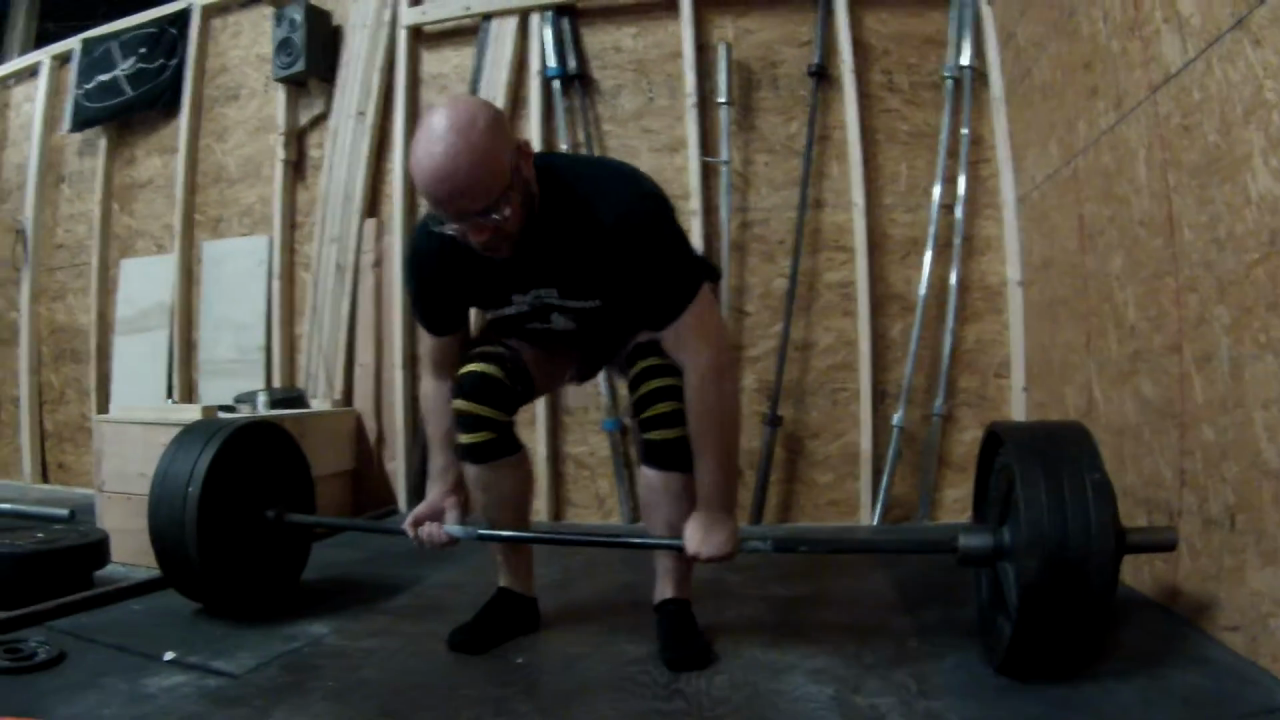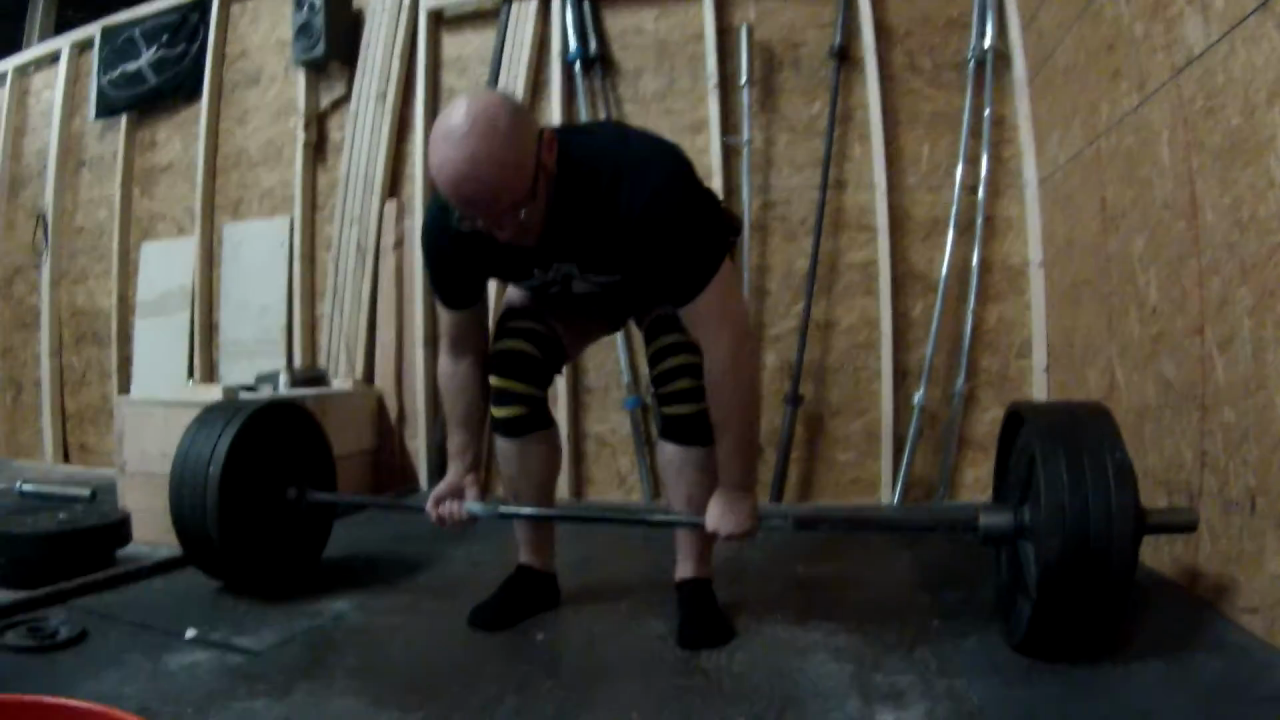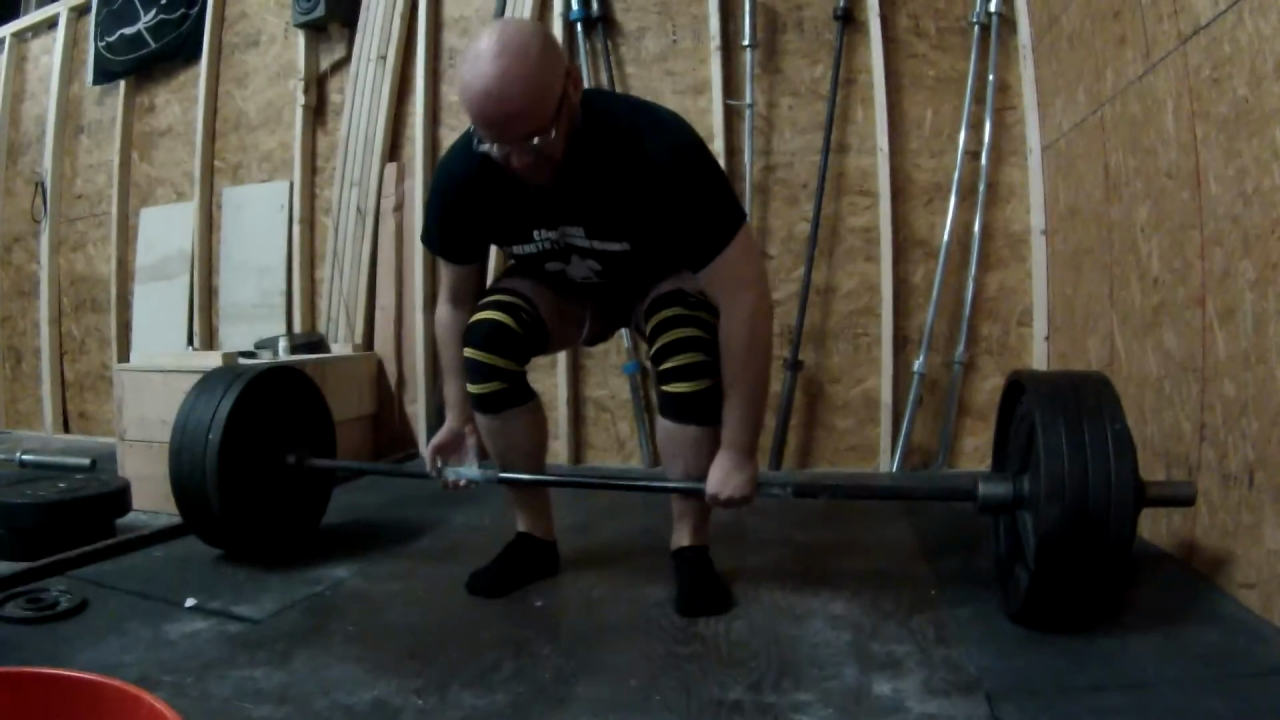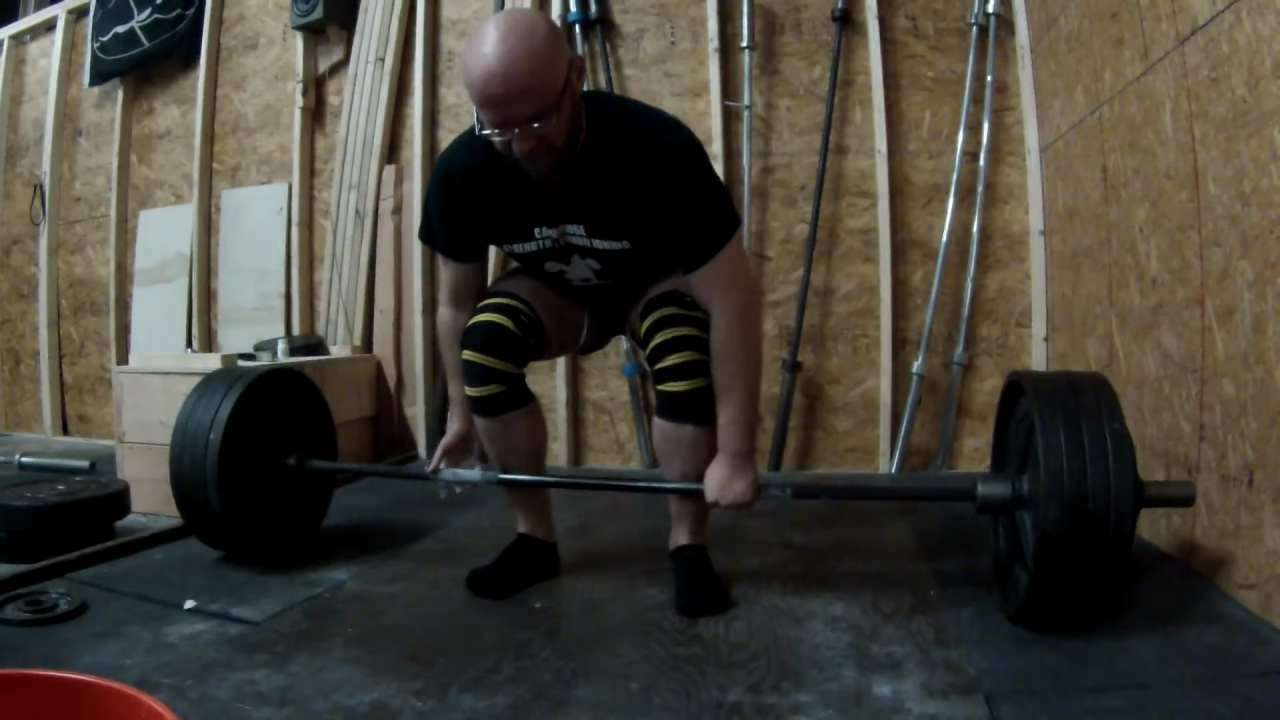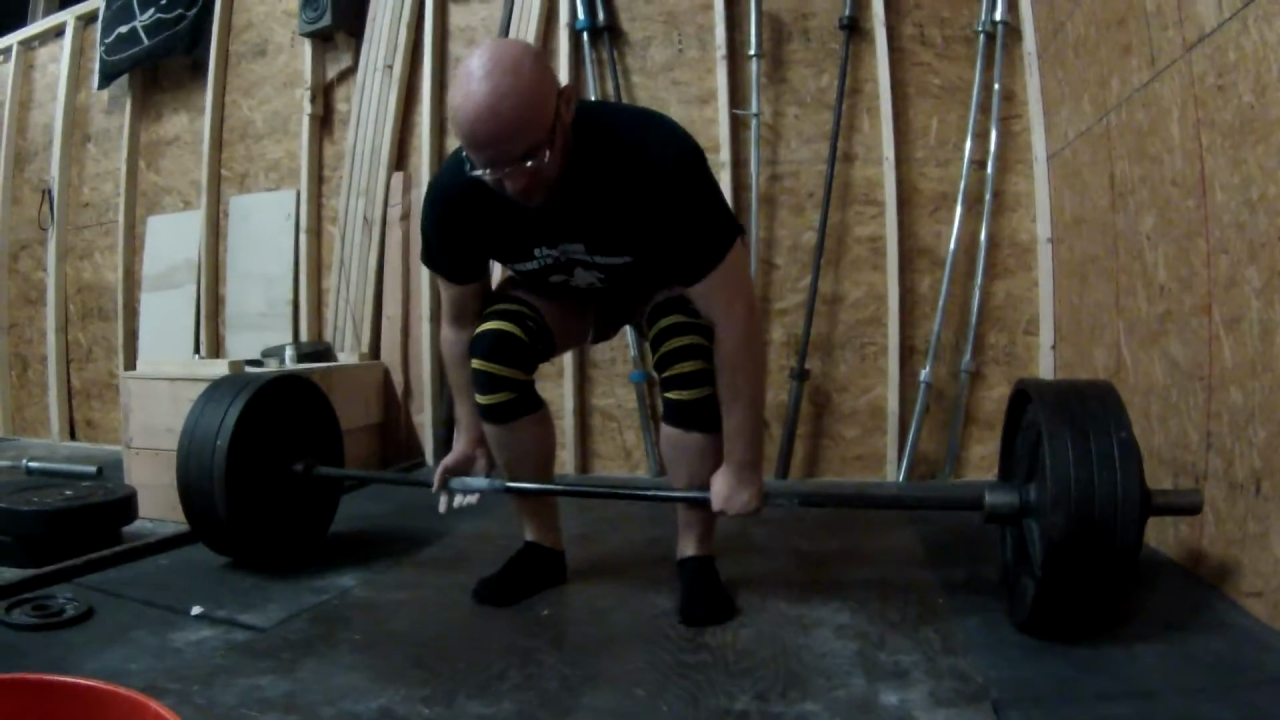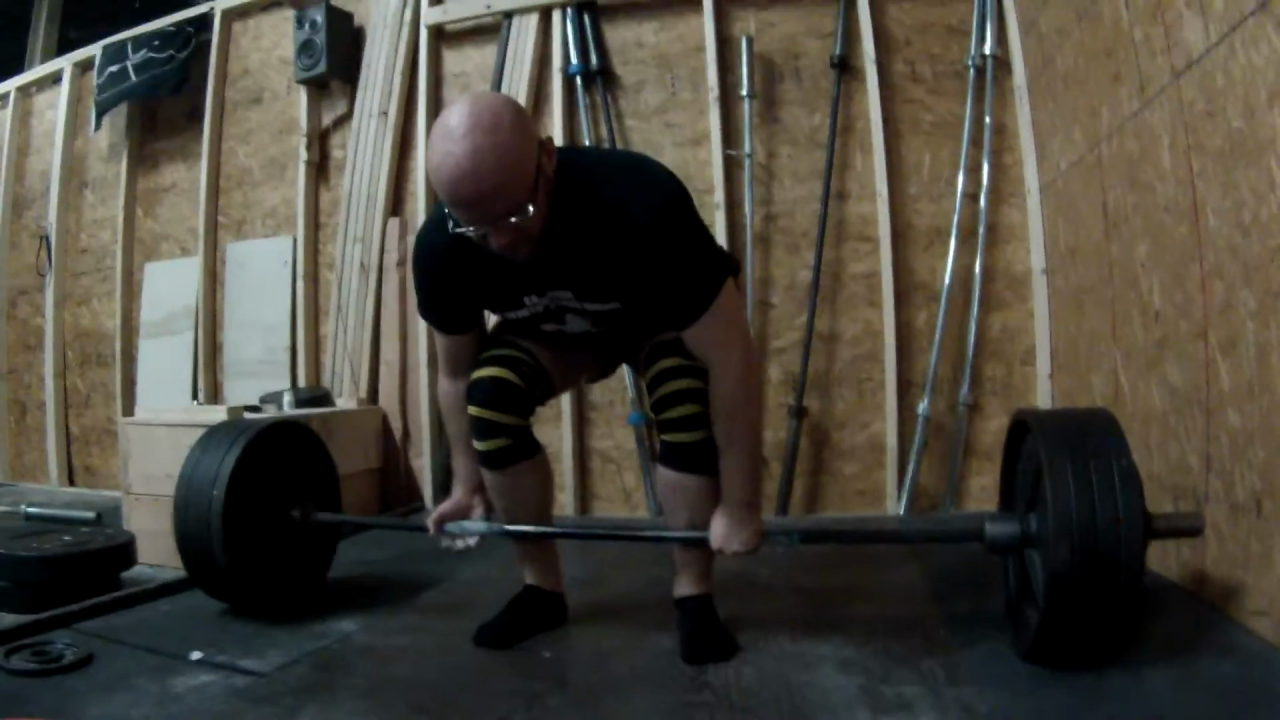
dt=0.4s
person 1, frame 1
left shoulder: (621, 210)
right shoulder: (433, 250)
left elbow: (709, 364)
right elbow: (440, 372)
left wrist: (714, 512)
right wrist: (443, 487)
left hip: (640, 319)
right hip: (537, 330)
left knee: (667, 408)
right knee: (478, 399)
left ankle: (672, 601)
right ankle: (515, 591)
person 1, frame 2
left shoulder: (645, 186)
right shoulder: (449, 225)
left elbow: (728, 346)
right elbow: (459, 350)
left wrist: (735, 490)
right wrist: (462, 466)
left hip: (665, 274)
right hip: (558, 287)
left knee: (685, 386)
right knee: (509, 378)
left ankle: (693, 578)
right ankle: (535, 568)
person 1, frame 3
left shoulder: (658, 151)
right shoulder: (461, 177)
left elbow: (745, 298)
right elbow: (455, 302)
left wrist: (738, 452)
right wrist: (456, 415)
left hip: (661, 275)
right hip: (557, 285)
left knee: (689, 353)
right knee: (486, 342)
left ankle: (689, 545)
right ankle: (534, 535)
person 1, frame 4
left shoulder: (658, 151)
right shoulder: (461, 173)
left elbow: (731, 303)
right elbow: (456, 303)
left wrist: (735, 455)
right wrist: (462, 417)
left hip: (658, 281)
right hip: (558, 289)
left knee: (685, 349)
right knee: (484, 343)
left ankle: (688, 545)
right ankle: (535, 537)
person 1, frame 5
left shoulder: (655, 160)
right shoulder: (453, 196)
left elbow: (734, 318)
right elbow: (460, 322)
left wrist: (741, 465)
right wrist: (470, 436)
left hip: (664, 276)
right hip: (561, 286)
left knee: (691, 360)
right knee: (493, 351)
left ankle: (695, 554)
right ankle: (542, 545)
person 1, frame 6
left shoulder: (642, 207)
right shoulder: (441, 248)
left elbow: (731, 361)
right elbow: (455, 374)
left wrist: (739, 506)
right wrist: (467, 484)
left hip: (661, 316)
right hip: (556, 329)
left knee: (687, 400)
right knee: (489, 395)
left ankle: (692, 594)
right ankle: (542, 588)
